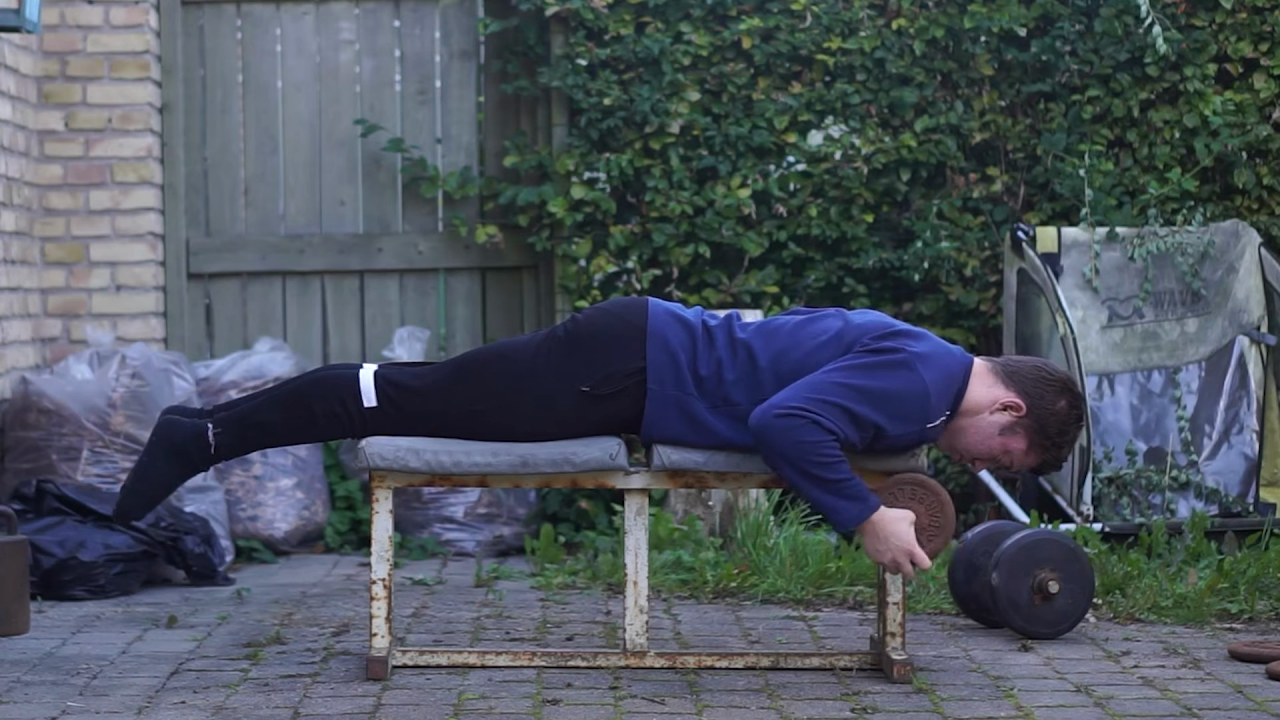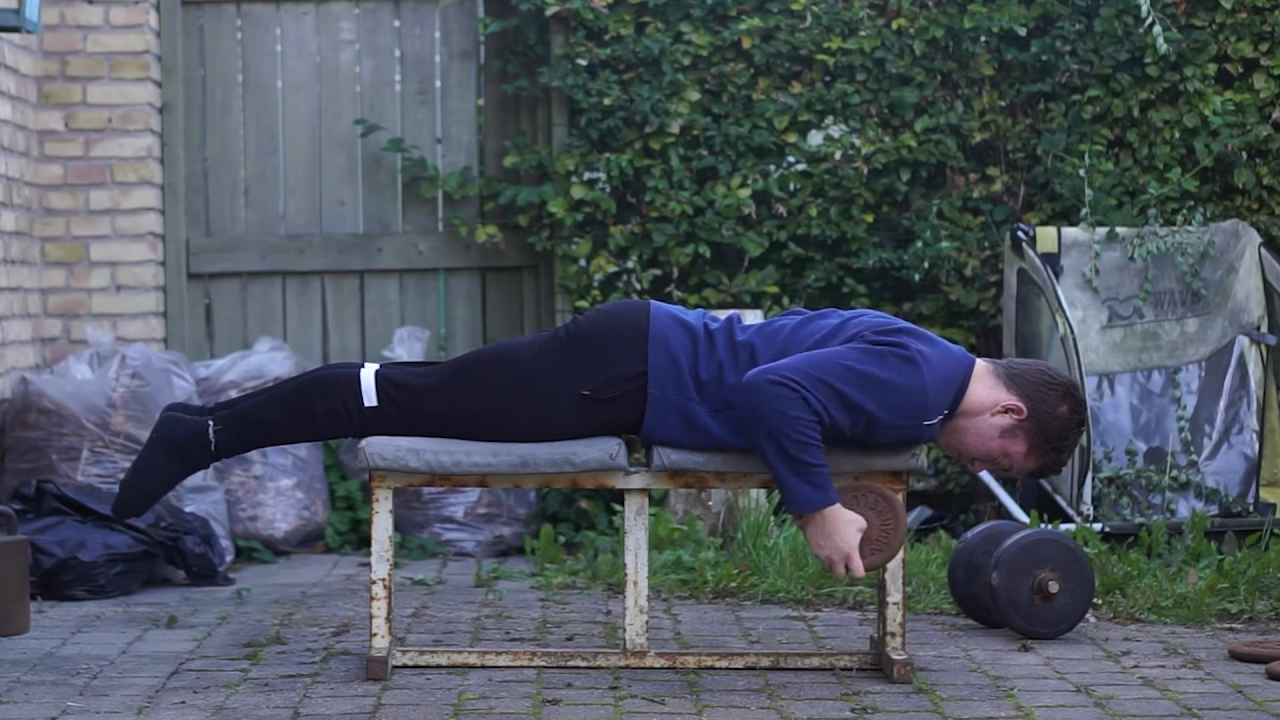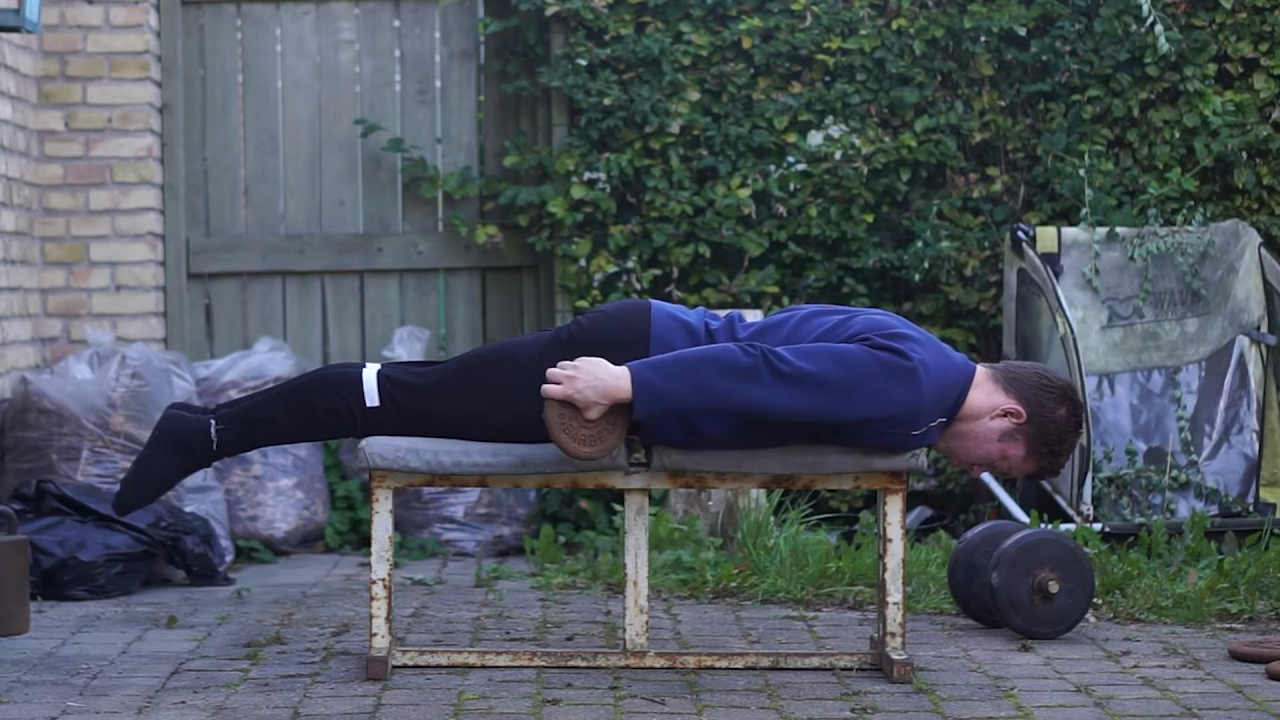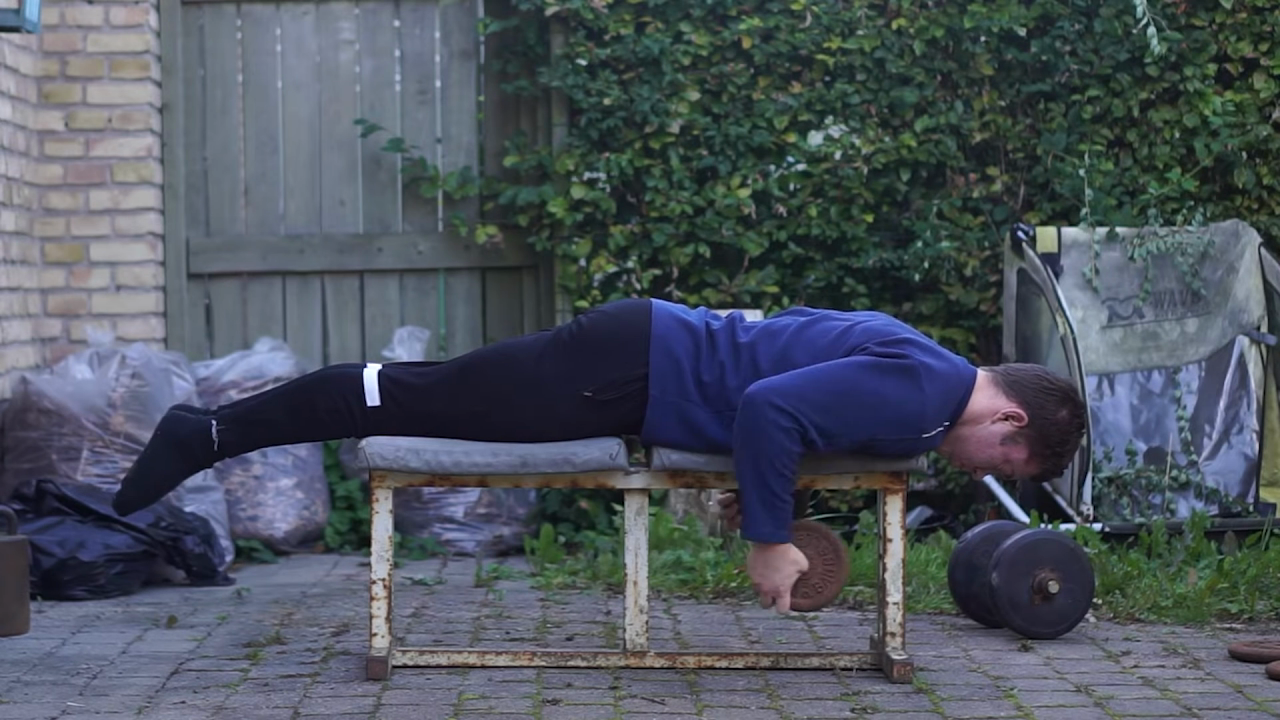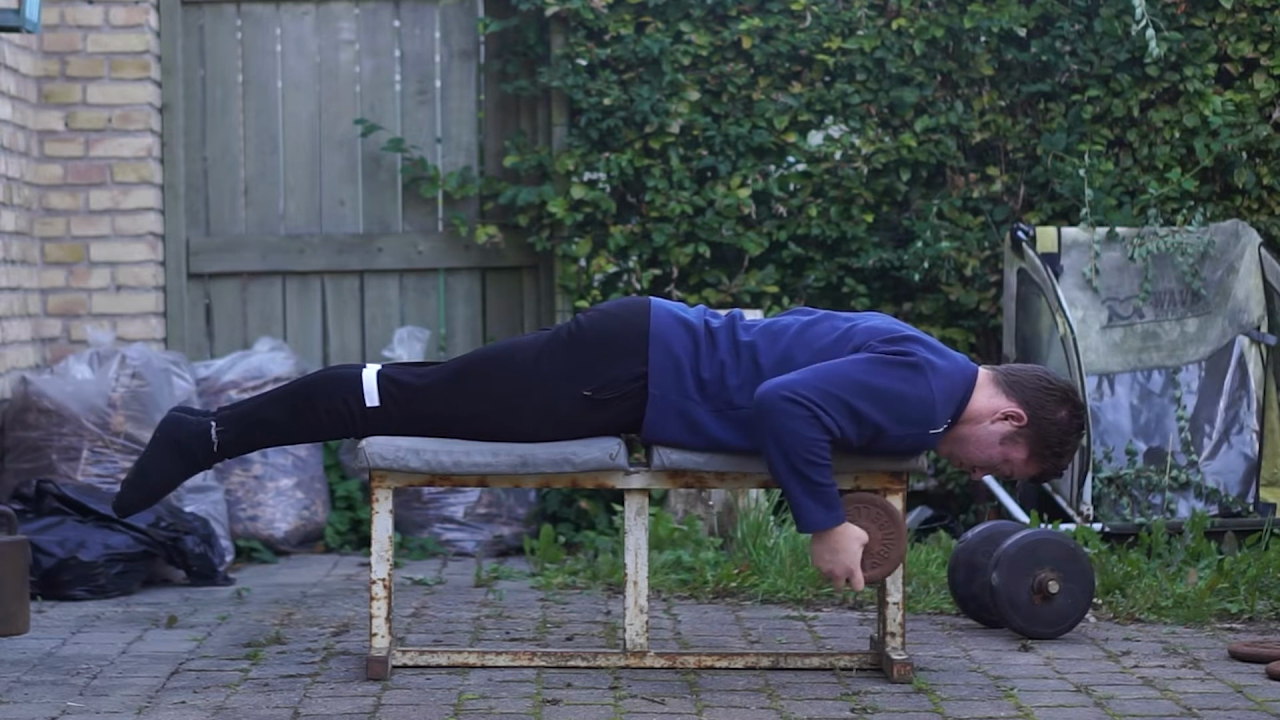
dt=0.7s
person 1, frame 1
left shoulder: (915, 359)
right shoulder: (919, 381)
right elbow: (783, 423)
left wrist: (862, 499)
right wrist: (864, 518)
left hip: (640, 351)
right hip: (629, 370)
left knee: (424, 395)
right knee: (411, 400)
left ankle: (209, 426)
right ankle: (205, 434)
person 1, frame 2
left shoulder: (916, 362)
right shoulder: (915, 379)
right elbow: (772, 392)
left wrist: (818, 486)
right wrist: (818, 509)
left hip: (641, 354)
right hip: (628, 370)
left knee: (421, 394)
right knee: (409, 399)
left ankle: (208, 423)
right ankle: (205, 430)
person 1, frame 3
left shoulder: (915, 359)
right shoulder: (911, 386)
right elbow: (760, 370)
right wrist: (627, 385)
left hip: (643, 346)
right hip: (636, 351)
left knee: (416, 393)
right knee: (413, 403)
left ankle: (213, 425)
right ankle: (208, 430)
person 1, frame 4
left shoulder: (920, 367)
right shoulder: (918, 392)
right elbow: (768, 410)
left wrist: (762, 506)
right wrist: (768, 540)
left hip: (644, 352)
right hip: (631, 370)
left knee: (421, 393)
right knee: (416, 403)
left ankle: (212, 430)
right ankle: (209, 431)
person 1, frame 5
left shoulder: (921, 366)
right shoulder: (924, 390)
right elbow: (784, 405)
right wrist: (825, 526)
left hip: (650, 348)
right hip: (633, 371)
left knee: (425, 393)
right knee: (416, 400)
left ankle: (217, 426)
right ankle: (212, 430)
